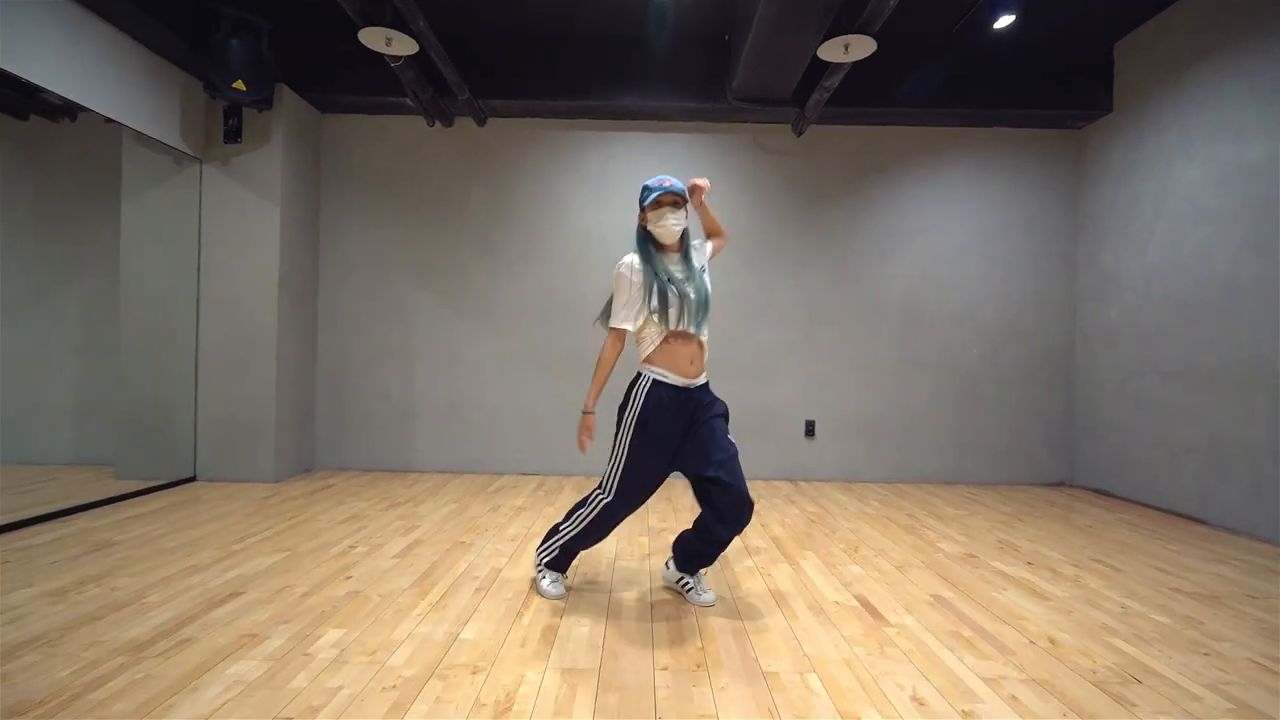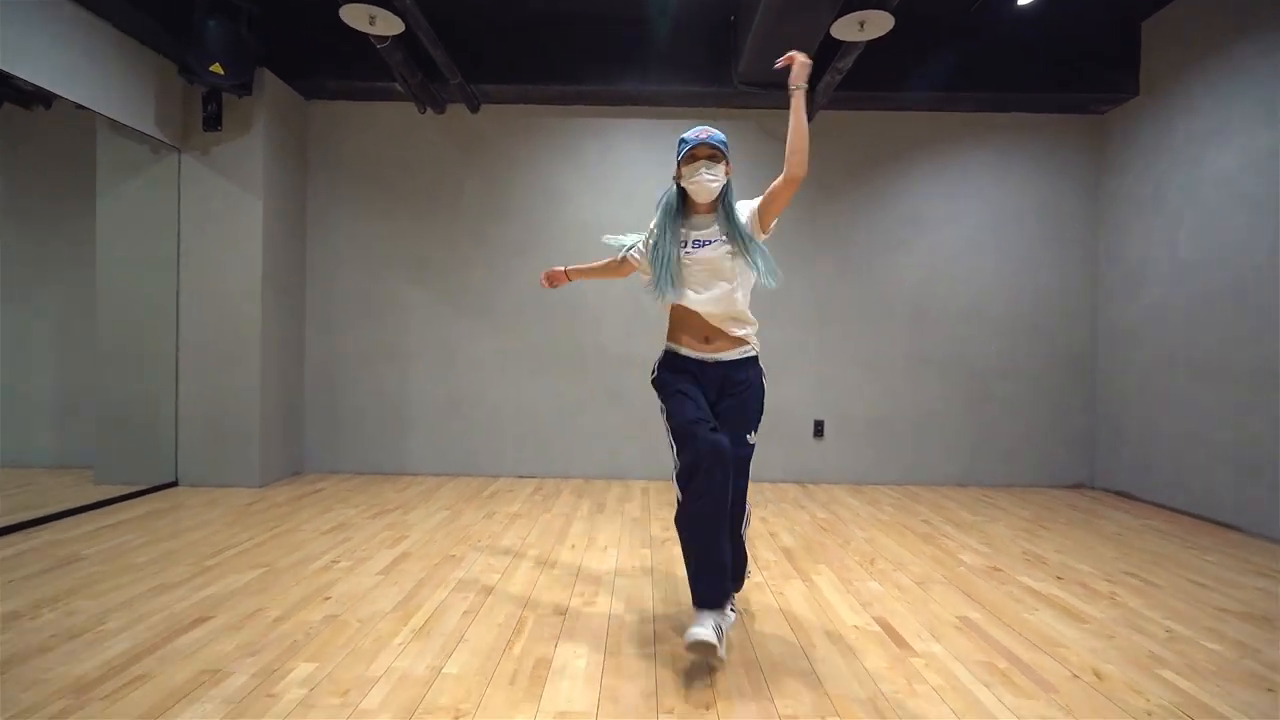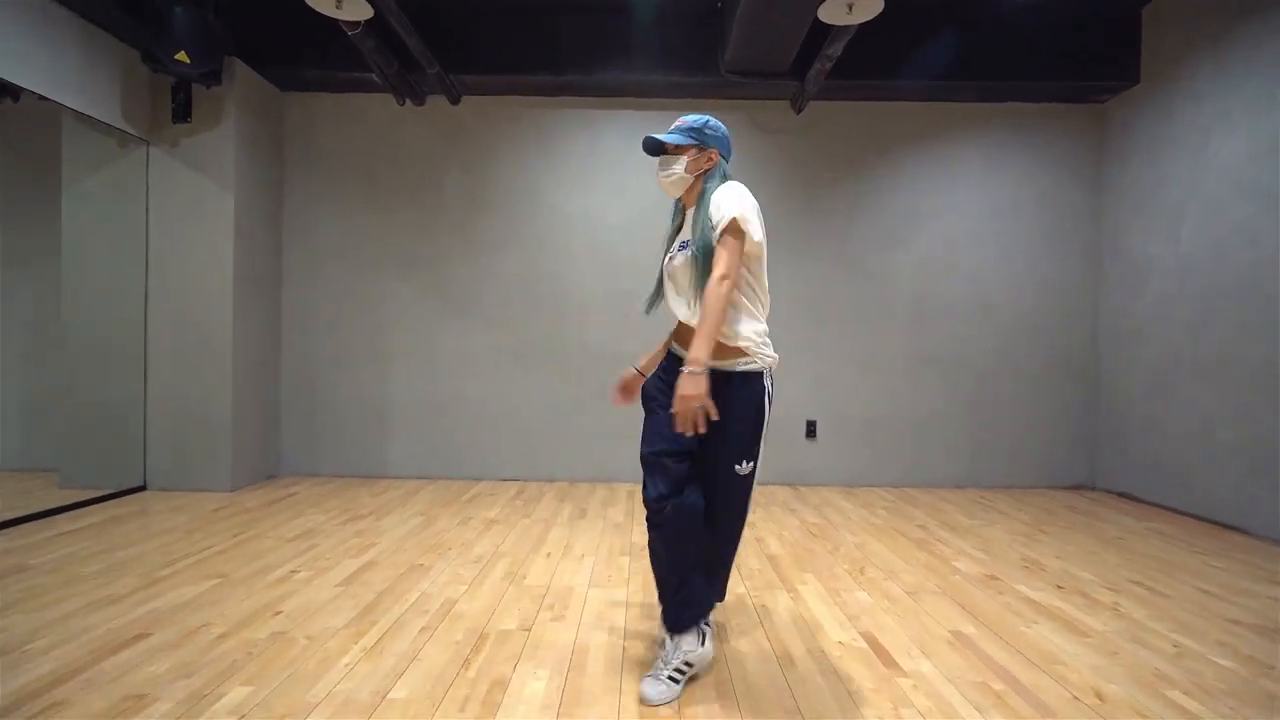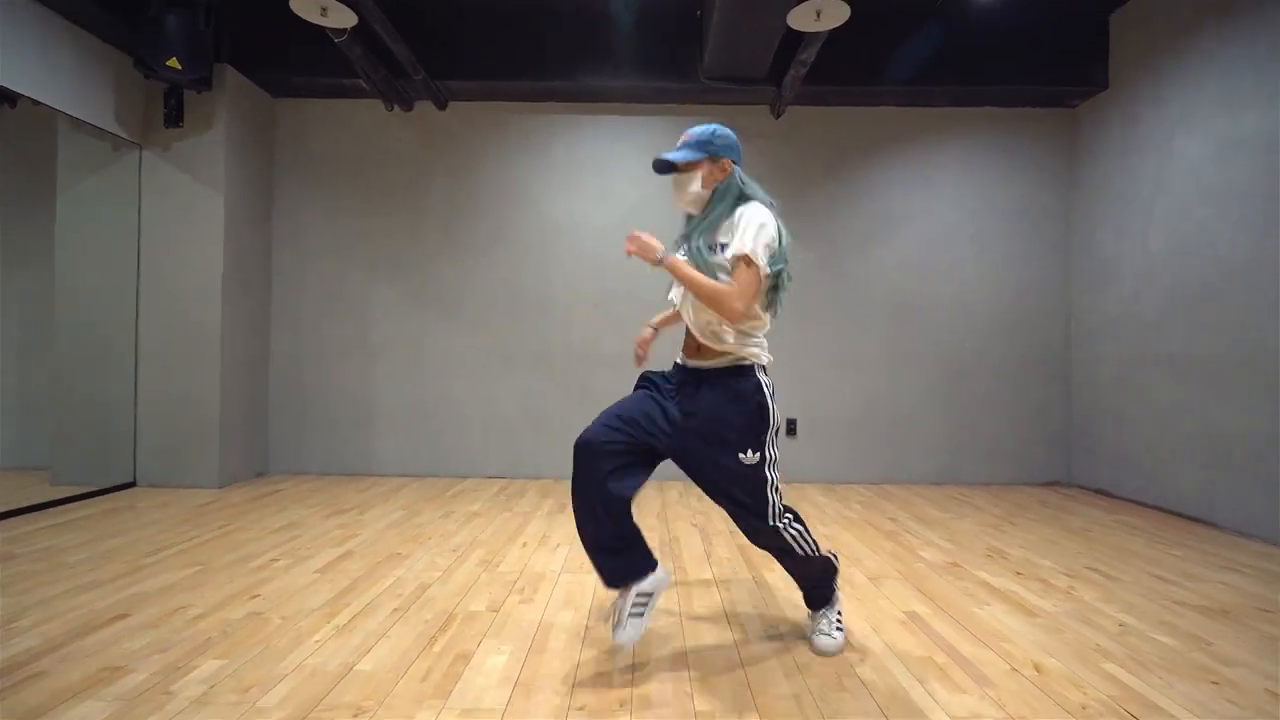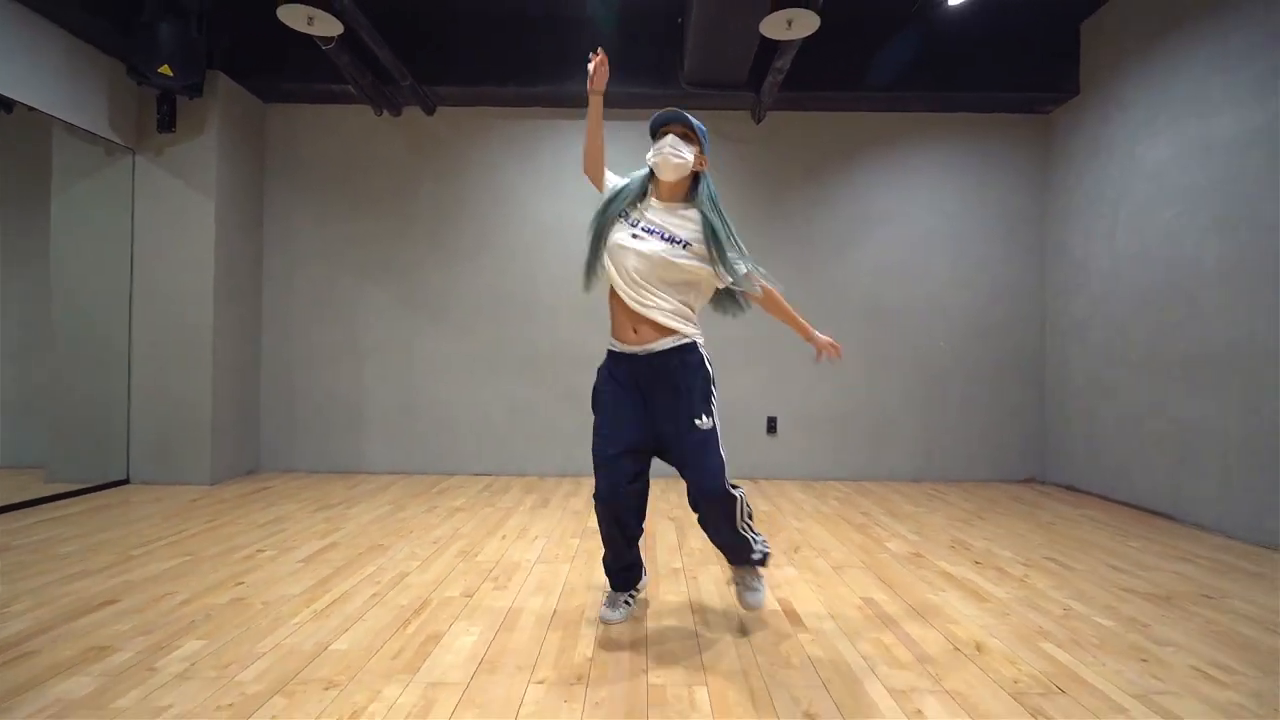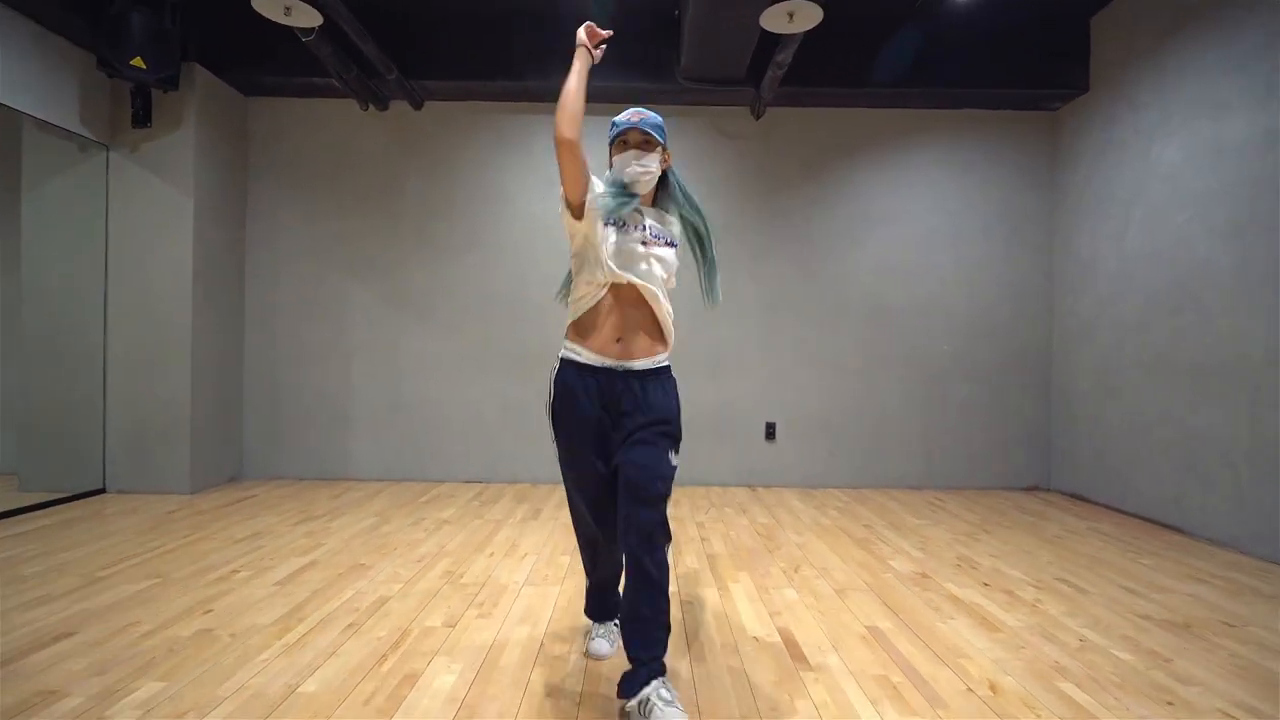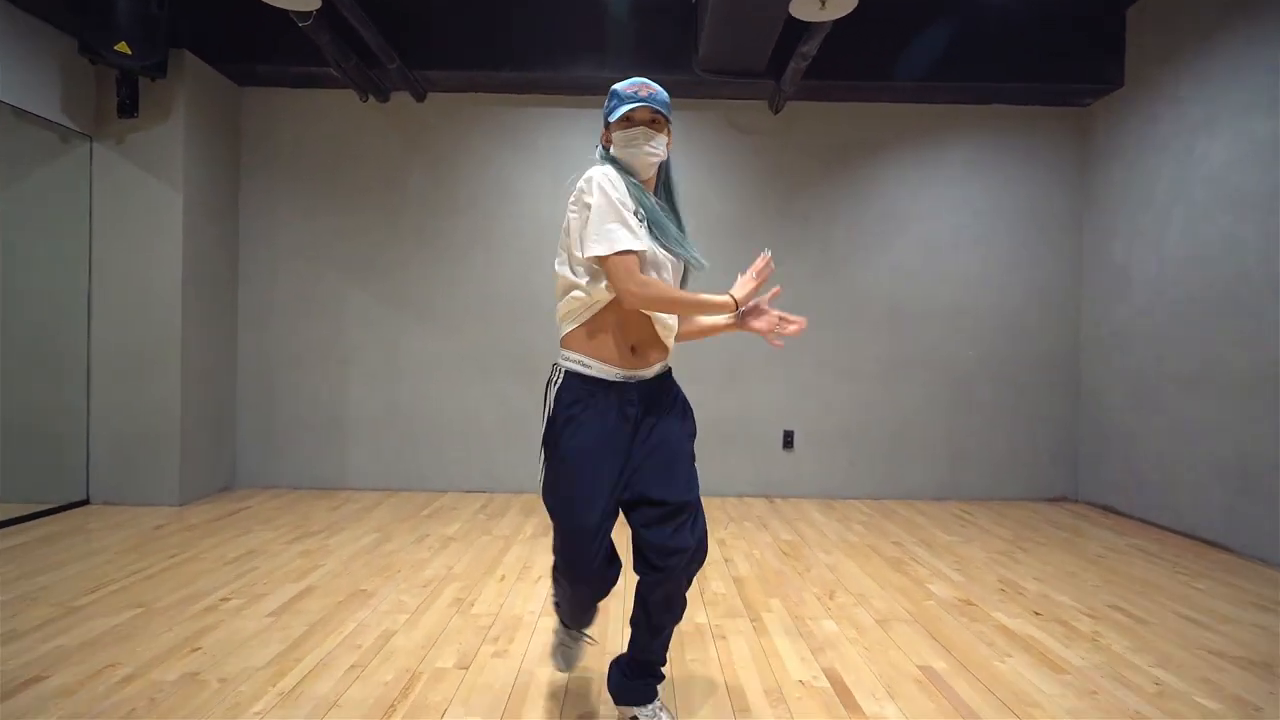
dt=0.3s
person 1, frame 1
left shoulder: (695, 257)
right shoulder: (636, 267)
left elbow: (719, 236)
right elbow: (617, 341)
right wrist: (588, 408)
left hip: (698, 401)
right hip: (654, 397)
left knee: (734, 505)
right knee: (618, 494)
person 1, frame 2
left shoulder: (748, 218)
right shoulder: (665, 224)
left elbow: (795, 174)
right elbow: (622, 263)
left wrist: (797, 89)
right wrist: (568, 274)
left hip: (736, 371)
right hip: (680, 370)
left knee: (728, 492)
right knee: (702, 478)
left ankle: (718, 599)
right ankle: (708, 607)
person 1, frame 3
left shoulder: (730, 195)
right shoulder: (686, 227)
left elbow: (724, 279)
left wrist: (696, 369)
right wrist: (644, 368)
left hip: (737, 387)
right hip: (676, 382)
left knee: (721, 517)
right knee: (668, 504)
left ankle: (697, 619)
right ankle: (685, 637)
person 1, frame 4
left shoulder: (752, 220)
right shoulder: (704, 232)
left elbow: (732, 300)
left wrist: (667, 257)
right wrist: (656, 323)
left hip: (736, 391)
right hip: (682, 381)
left knee: (758, 510)
right knee: (595, 451)
left ankle: (823, 596)
right ankle: (637, 579)
person 1, frame 5
left shoulder: (706, 228)
right shoulder: (626, 201)
left elbow: (753, 286)
right elbow: (594, 167)
left wrist: (808, 331)
right wrist: (596, 97)
left hip: (678, 367)
right hip: (621, 371)
left knee: (708, 484)
right knee: (615, 494)
left ankle: (745, 558)
right ankle: (623, 587)
person 1, frame 6
left shoulder: (673, 223)
right shoulder: (591, 204)
right elbow: (566, 138)
right wrist: (583, 57)
left hip: (649, 384)
right hip: (583, 381)
left knee: (643, 516)
right knee: (595, 515)
right ankle: (605, 614)
person 1, frame 7
left shoulder: (660, 216)
right shoulder: (600, 186)
right elbow: (629, 291)
left wrist: (739, 321)
right wrist: (726, 303)
left hip: (655, 398)
right hip: (588, 394)
left knee: (676, 547)
right knee: (585, 554)
right ankle: (573, 622)
